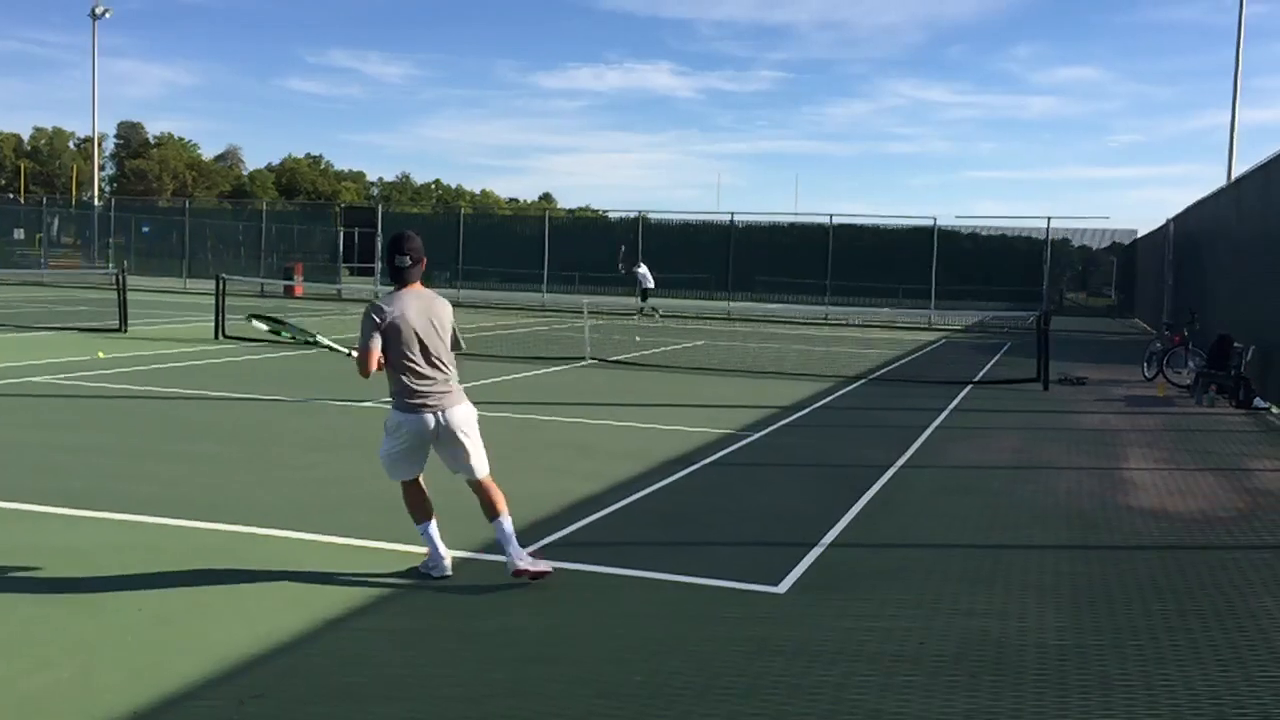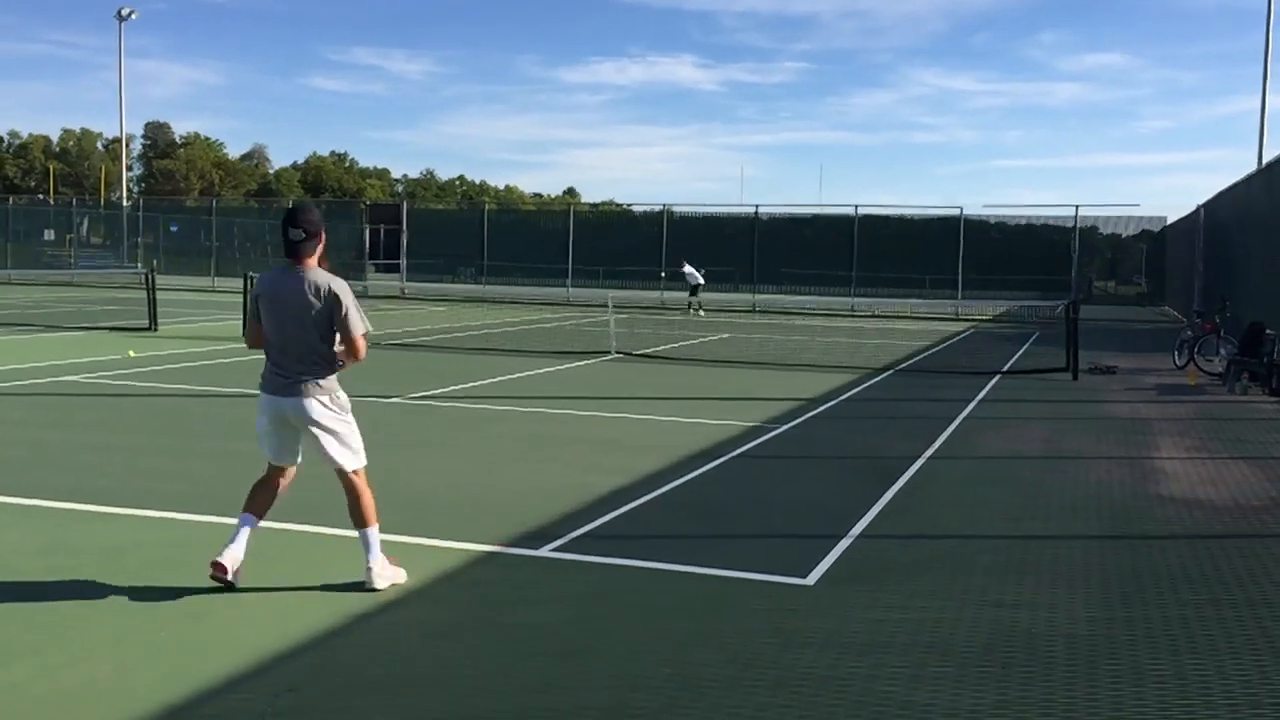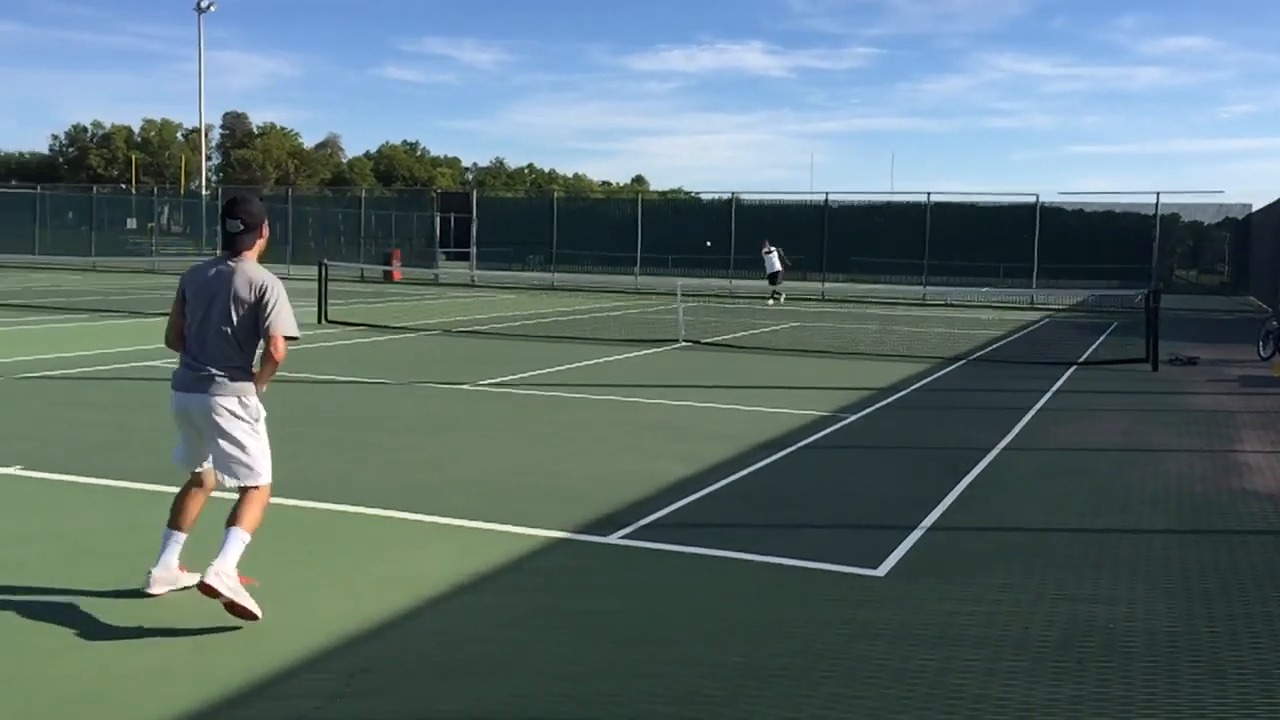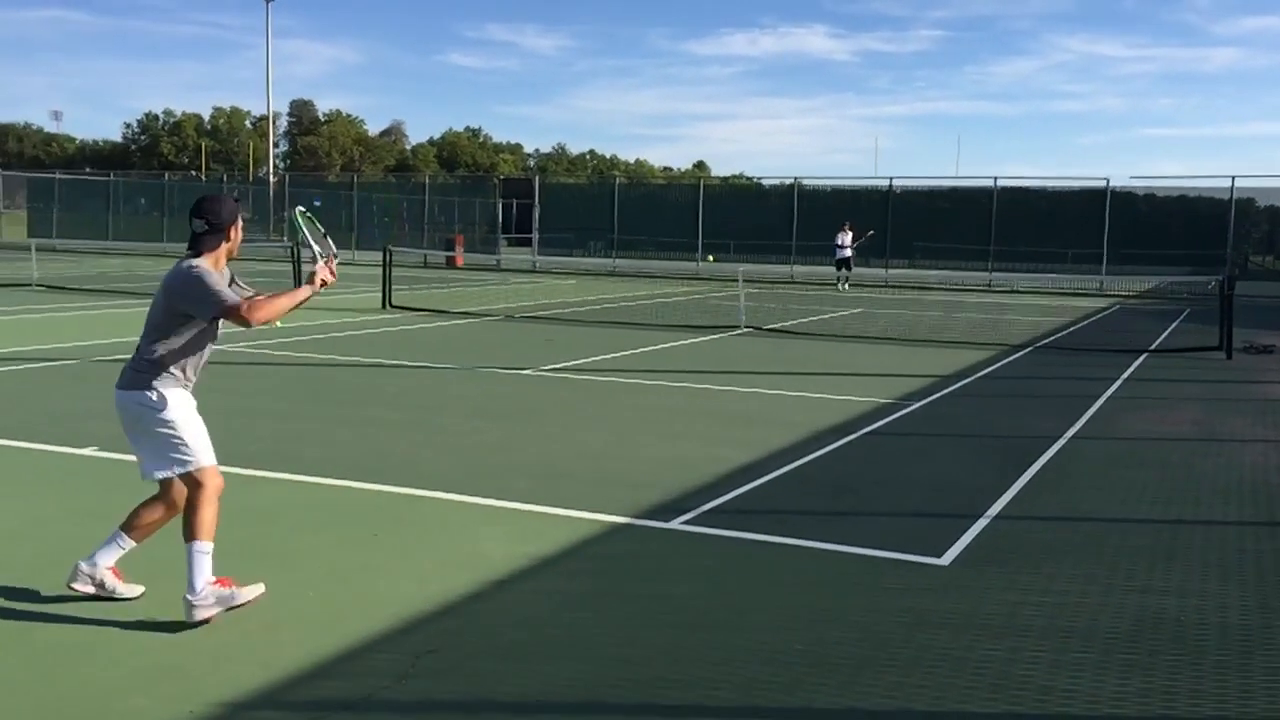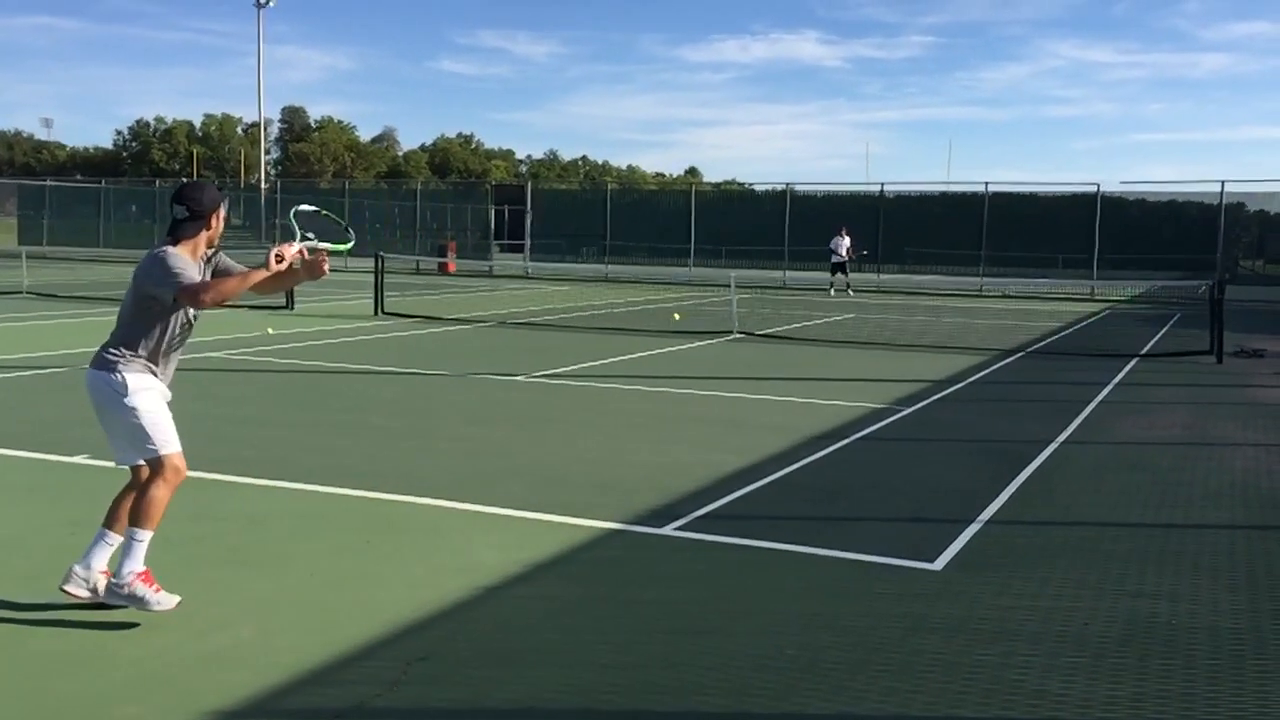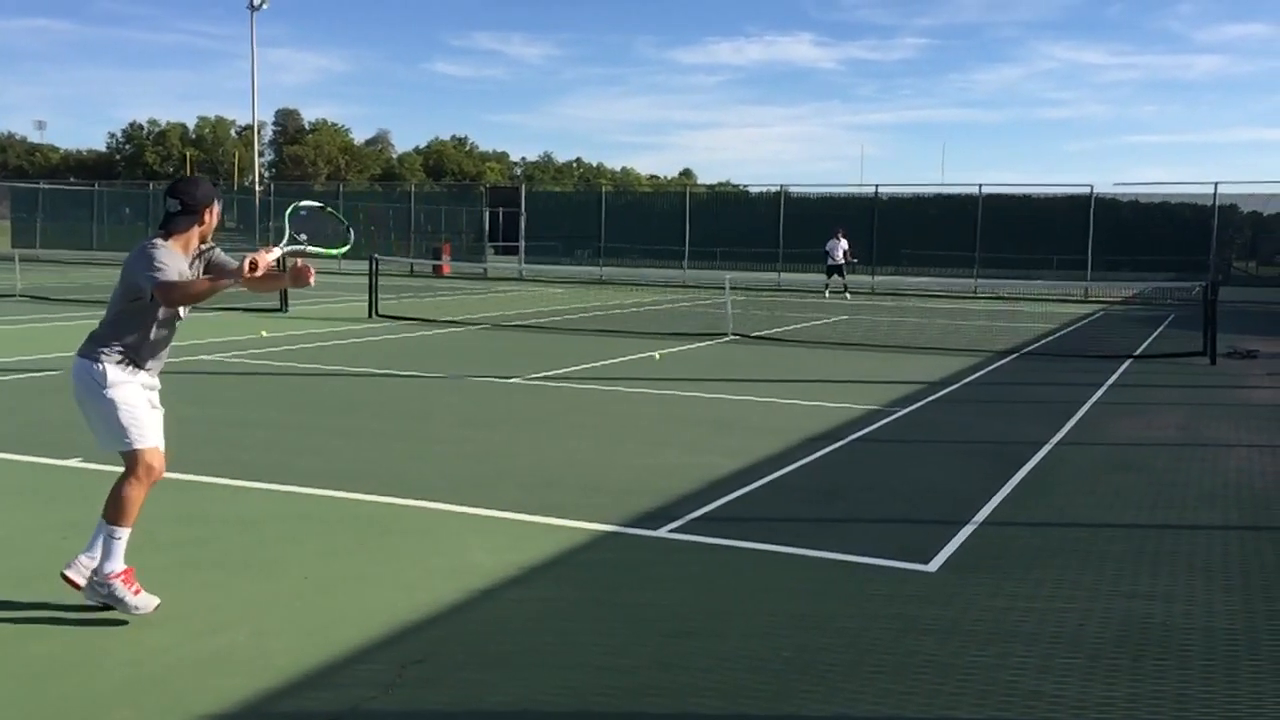
dt=0.5s
person 1, frame 1
left shoulder: (378, 309)
right shoulder: (442, 305)
left elbow: (368, 369)
left wrist: (377, 359)
left hip: (410, 413)
right hip: (450, 406)
left knee: (409, 482)
right knee: (483, 483)
left ankle: (438, 556)
right ankle: (517, 555)
person 1, frame 2
left shoulder: (264, 283)
right shoulder: (333, 287)
left elbow: (253, 339)
right elbow: (359, 351)
left hip: (273, 395)
right hip: (317, 396)
left knee: (278, 471)
right knee: (354, 475)
left ankle: (232, 553)
right ankle: (377, 566)
person 1, frame 3
left shoulder: (194, 276)
right shoulder: (266, 284)
left elbow: (173, 337)
right elbow: (275, 351)
right wrist: (259, 380)
left hip: (184, 393)
right hip: (229, 397)
left knee: (199, 479)
right knee: (256, 490)
left ankle: (164, 570)
right ankle: (222, 574)
person 1, frame 4
left shoulder: (217, 274)
right shoulder: (195, 276)
left elbow: (257, 303)
right elbow: (250, 315)
left wrist: (308, 286)
right wrist: (308, 288)
left hip: (147, 393)
right hip: (154, 393)
left knee: (174, 496)
right knee: (207, 482)
left ankle: (96, 568)
right ankle: (202, 590)
person 1, frame 5
left shoulder: (206, 258)
right shoulder: (165, 261)
left elbow: (258, 284)
right elbow: (202, 297)
left wrist: (302, 273)
right wrist: (264, 268)
left hip: (141, 380)
right hip: (122, 377)
left knee: (147, 477)
right knee: (170, 469)
left ankle: (88, 572)
right ankle: (127, 576)
person 1, frame 6
left shoulder: (201, 252)
right shoulder: (154, 255)
left elbow: (250, 280)
right elbow: (173, 294)
left wrist: (287, 278)
right wrist: (233, 277)
left hip: (138, 374)
right hip: (107, 369)
left knee: (147, 469)
right knee: (144, 466)
left ankle: (90, 562)
right ankle: (108, 574)
